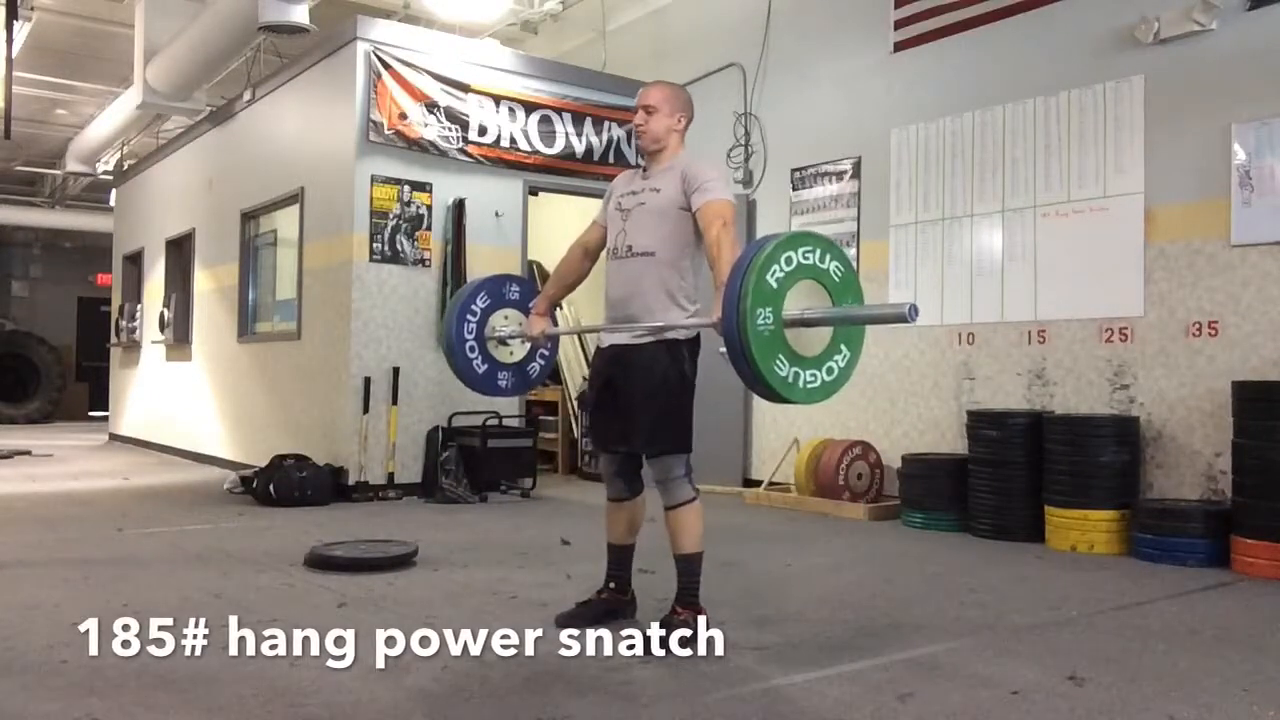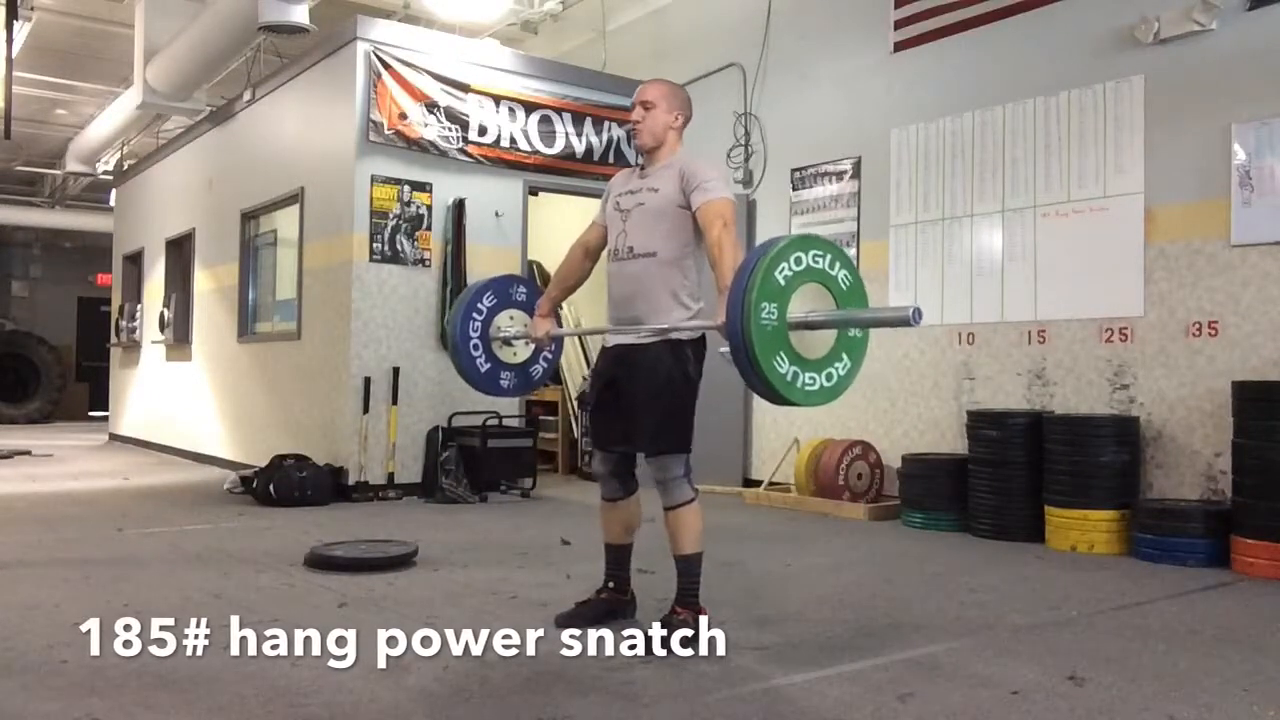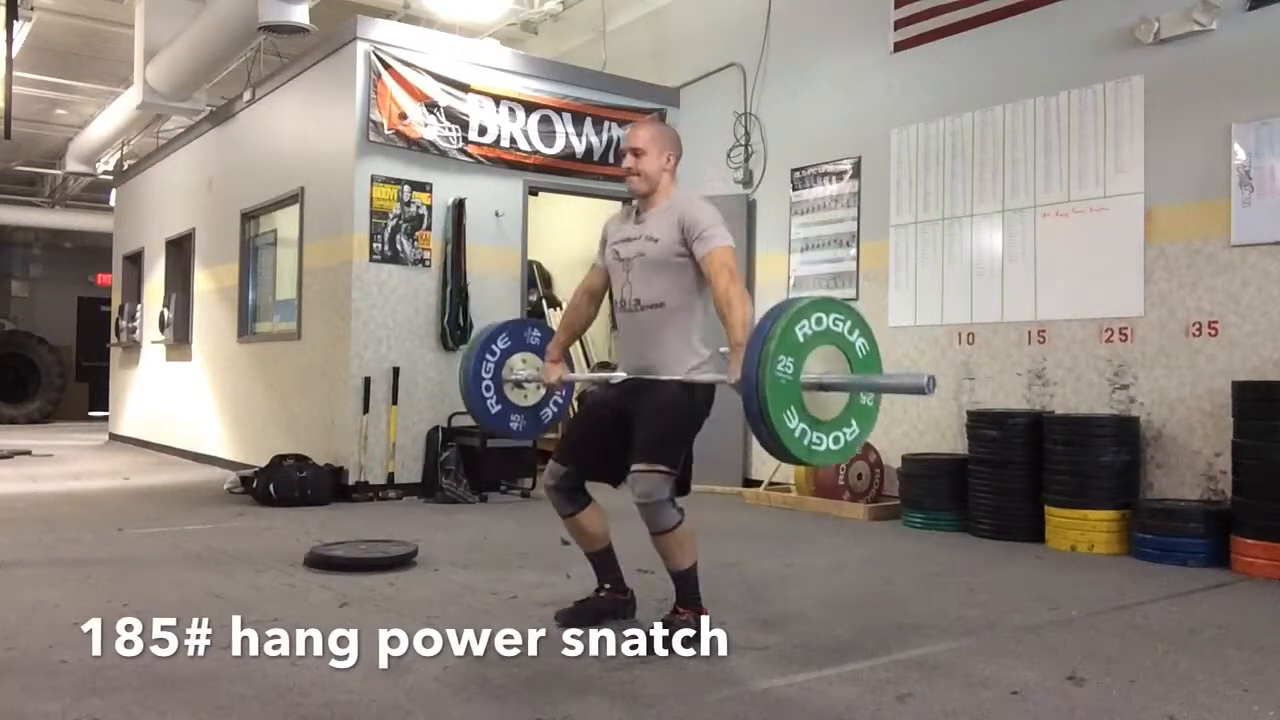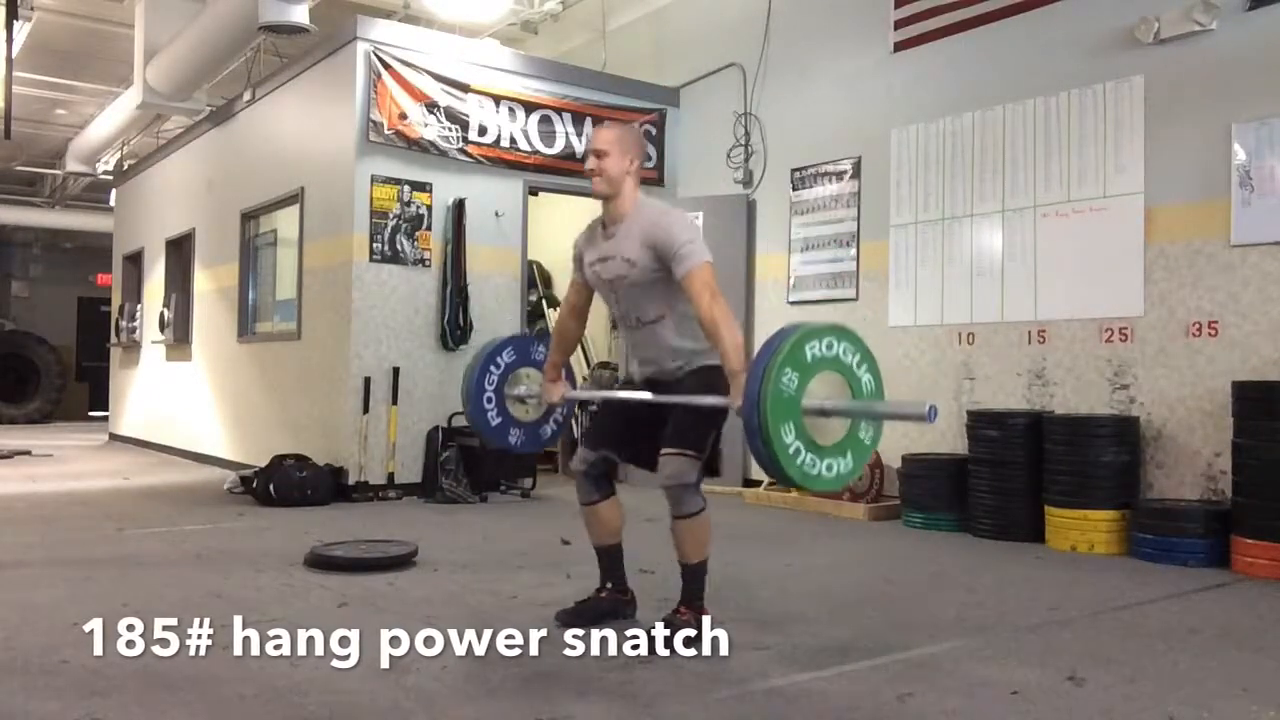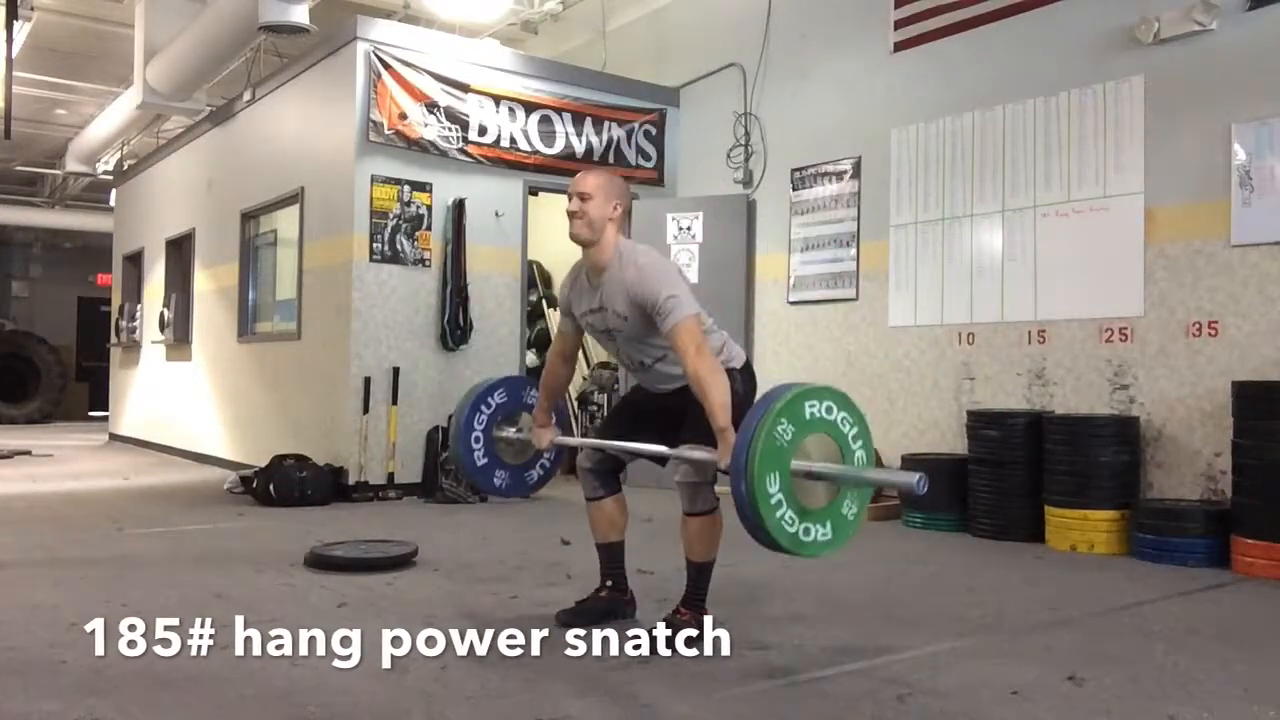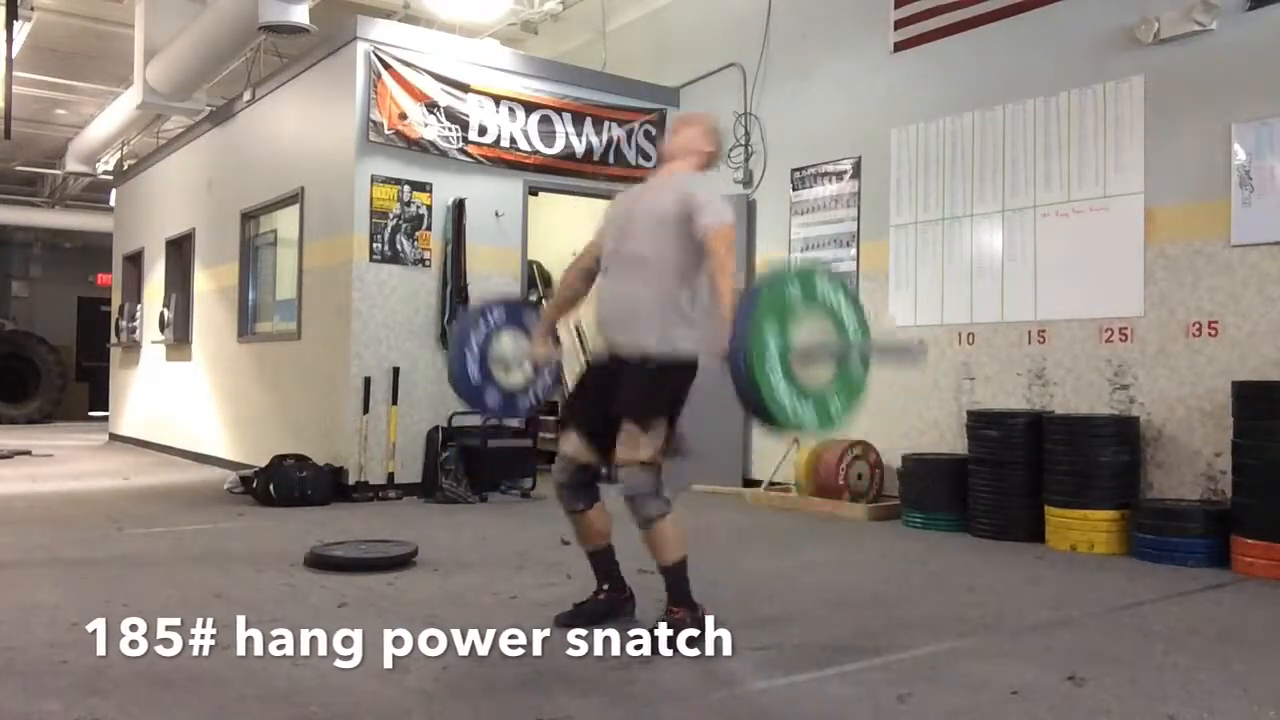
dt=0.4s
person 1, frame 1
left shoulder: (696, 174)
right shoulder: (622, 185)
left elbow: (719, 230)
right elbow: (585, 249)
left wrist: (725, 298)
right wrist: (541, 307)
left hip: (664, 343)
right hip: (613, 344)
left knee: (671, 471)
right knee: (617, 471)
left ankle: (689, 608)
right ankle: (617, 591)
person 1, frame 2
left shoulder: (695, 173)
right shoulder: (620, 184)
left elbow: (721, 230)
right elbow: (586, 249)
left wrist: (729, 298)
right wrist: (545, 308)
left hip: (669, 344)
right hip: (618, 344)
left knee: (670, 472)
right knee: (611, 470)
left ankle: (689, 608)
right ankle: (616, 590)
person 1, frame 3
left shoulder: (692, 214)
right shoulder: (616, 226)
left elbow: (726, 280)
right elbow: (589, 294)
left wrist: (742, 355)
right wrist: (554, 354)
left hip: (680, 381)
right hip: (625, 380)
left knee: (649, 488)
right knee: (559, 477)
left ankle: (691, 609)
right ankle: (614, 590)
person 1, frame 4
left shoulder: (664, 225)
right shoulder: (588, 240)
left elbow: (709, 302)
right elbow: (574, 311)
left wrist: (739, 380)
right wrist: (553, 373)
left hip: (698, 370)
right hip: (647, 374)
left knee: (677, 475)
right knee: (589, 463)
left ankle: (692, 609)
right ankle: (614, 590)
person 1, frame 5
left shoulder: (647, 272)
right shoulder: (574, 284)
left elbow: (697, 357)
right elbow: (562, 356)
left wrist: (726, 438)
right wrist: (542, 418)
left hip: (720, 377)
right hip: (656, 386)
left knee: (691, 474)
right knee: (594, 462)
left ankle: (694, 612)
right ankle: (614, 591)
person 1, frame 6
left shoulder: (696, 195)
right shoulder: (629, 201)
left elbow: (722, 258)
right elbow: (584, 268)
left wrist: (732, 326)
right wrist: (544, 329)
left hip: (662, 360)
right hip: (613, 360)
left knee: (638, 482)
right knee: (570, 474)
left ankle: (684, 610)
right ankle: (612, 591)
